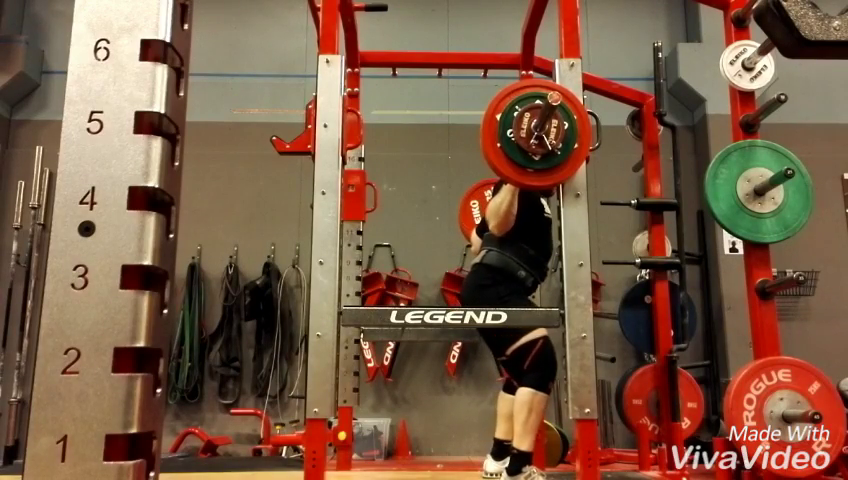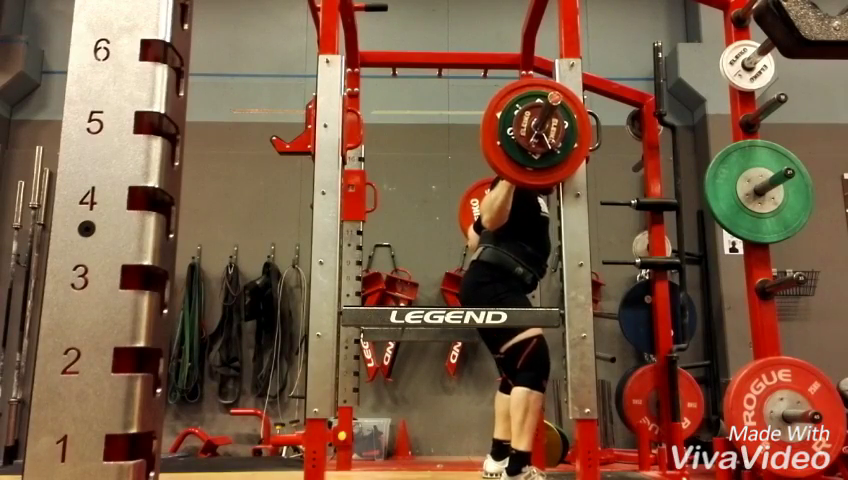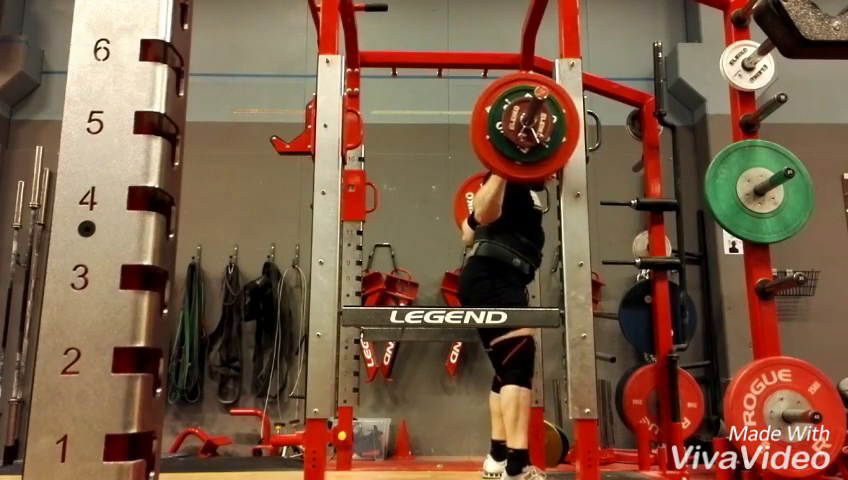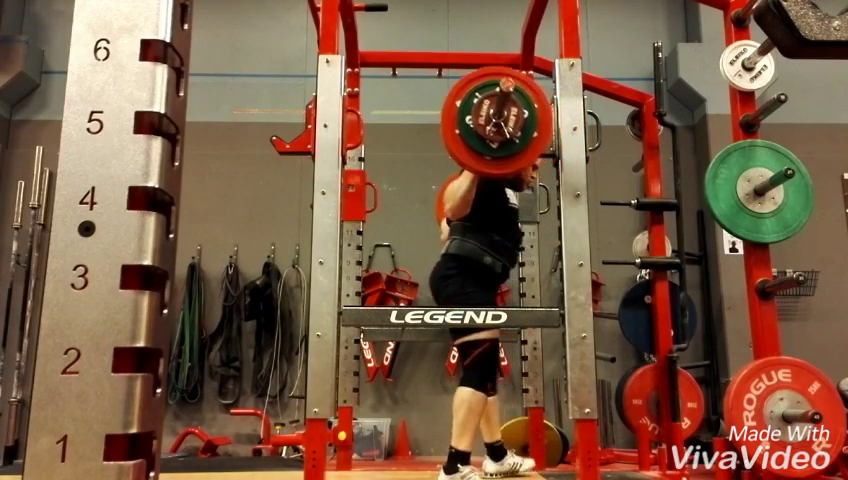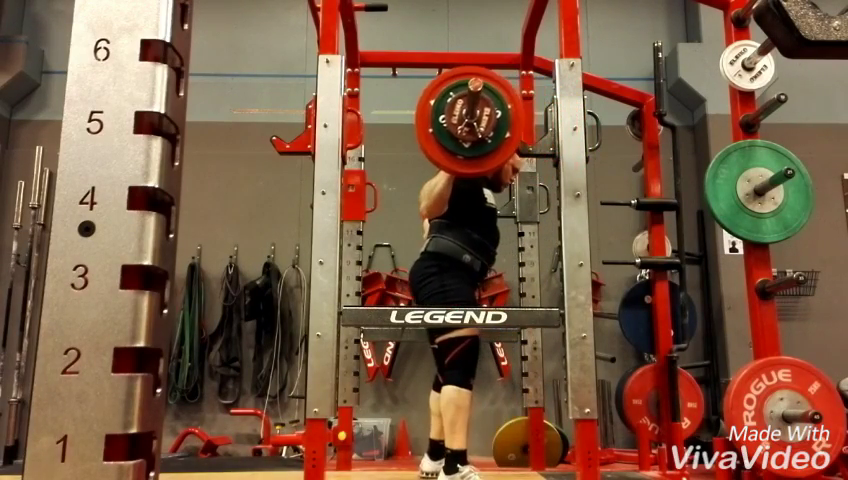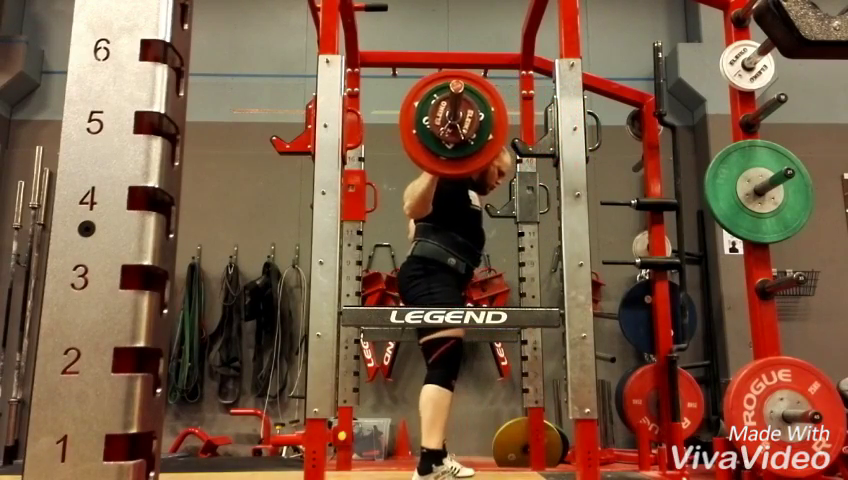
dt=0.5s
person 1, frame 1
left shoulder: (528, 196)
right shoulder: (524, 189)
left elbow: (477, 241)
right elbow: (498, 224)
left hip: (495, 289)
right hip: (494, 288)
left knee: (522, 371)
right knee: (540, 365)
person 1, frame 2
left shoulder: (526, 195)
right shoulder: (522, 187)
left elbow: (474, 239)
right elbow: (491, 218)
right wrist: (509, 176)
left hip: (492, 288)
right hip: (492, 286)
left knee: (518, 370)
right knee: (534, 366)
person 1, frame 3
left shoulder: (517, 189)
right shoulder: (515, 182)
left elbow: (468, 234)
right elbow: (484, 214)
left hip: (492, 281)
right hip: (493, 280)
left knee: (508, 368)
right knee: (518, 366)
person 1, frame 4
left shoulder: (497, 189)
right shoulder: (490, 181)
left elbow: (447, 231)
right elbow: (454, 209)
left hip: (470, 281)
right hip: (463, 279)
left knee: (485, 366)
right knee: (480, 366)
person 1, frame 5
left shoulder: (478, 190)
right shoulder: (469, 180)
left elbow: (429, 227)
right elbow: (429, 206)
left hip: (445, 278)
right hip: (443, 276)
left knee: (451, 368)
right knee: (461, 364)
person 1, frame 6
left shoulder: (464, 192)
right shoulder: (454, 182)
left elbow: (419, 225)
right elbow: (413, 208)
left hip: (436, 282)
right hip: (429, 278)
left knee: (442, 366)
right knee: (445, 362)
